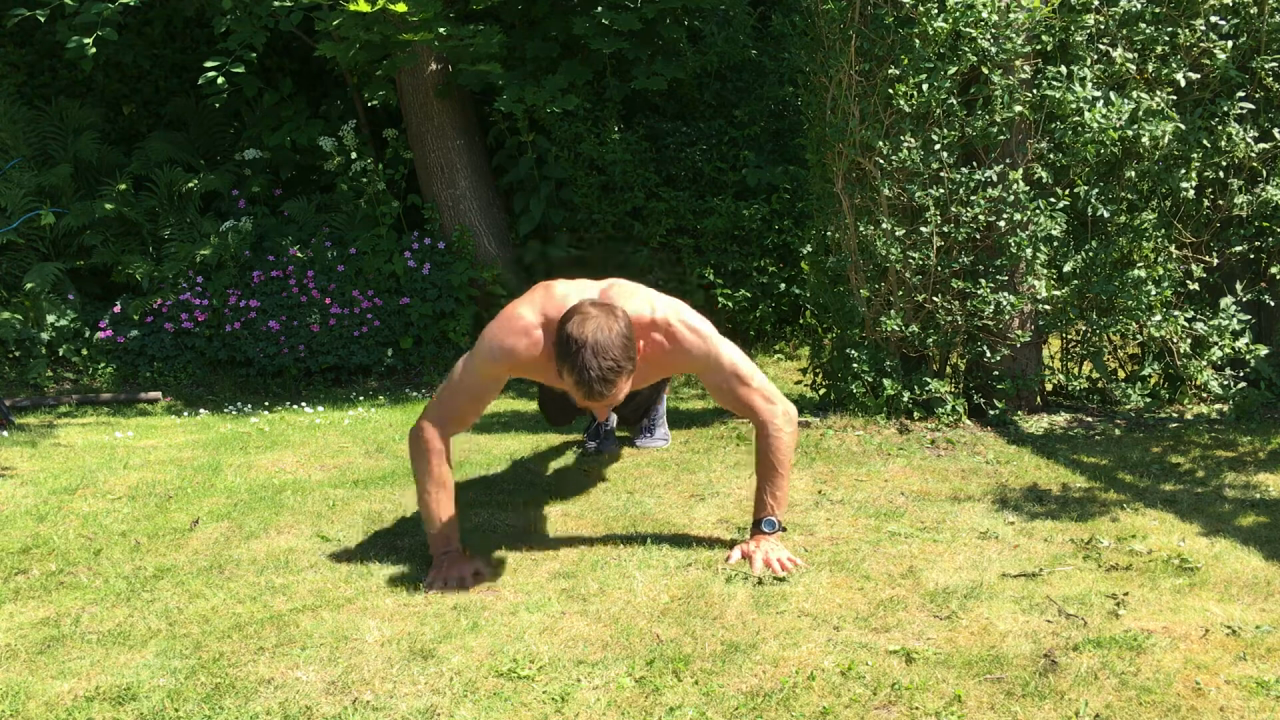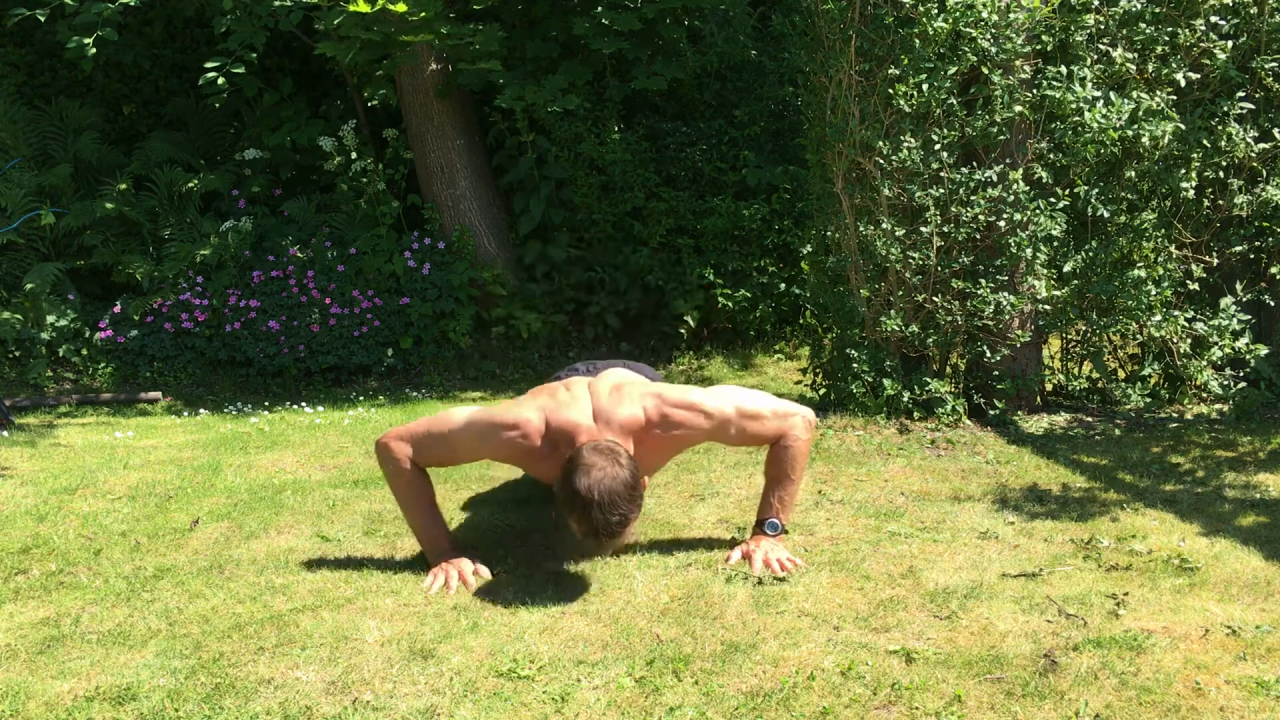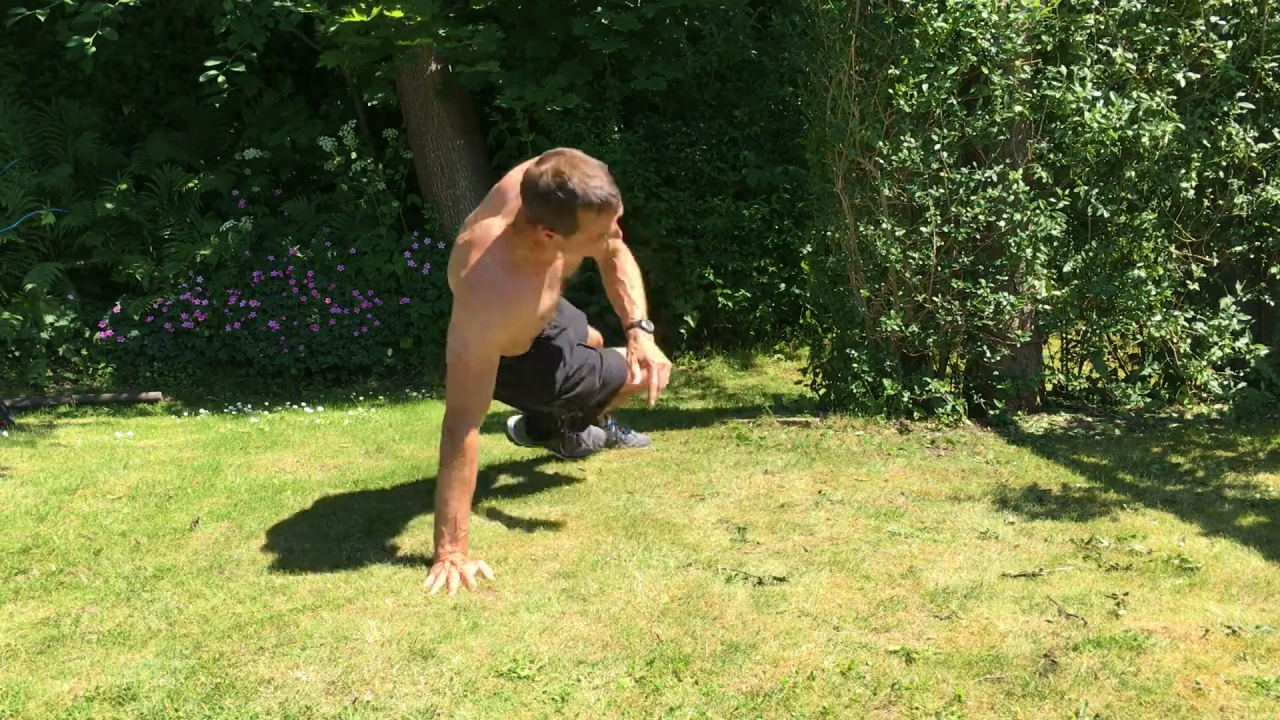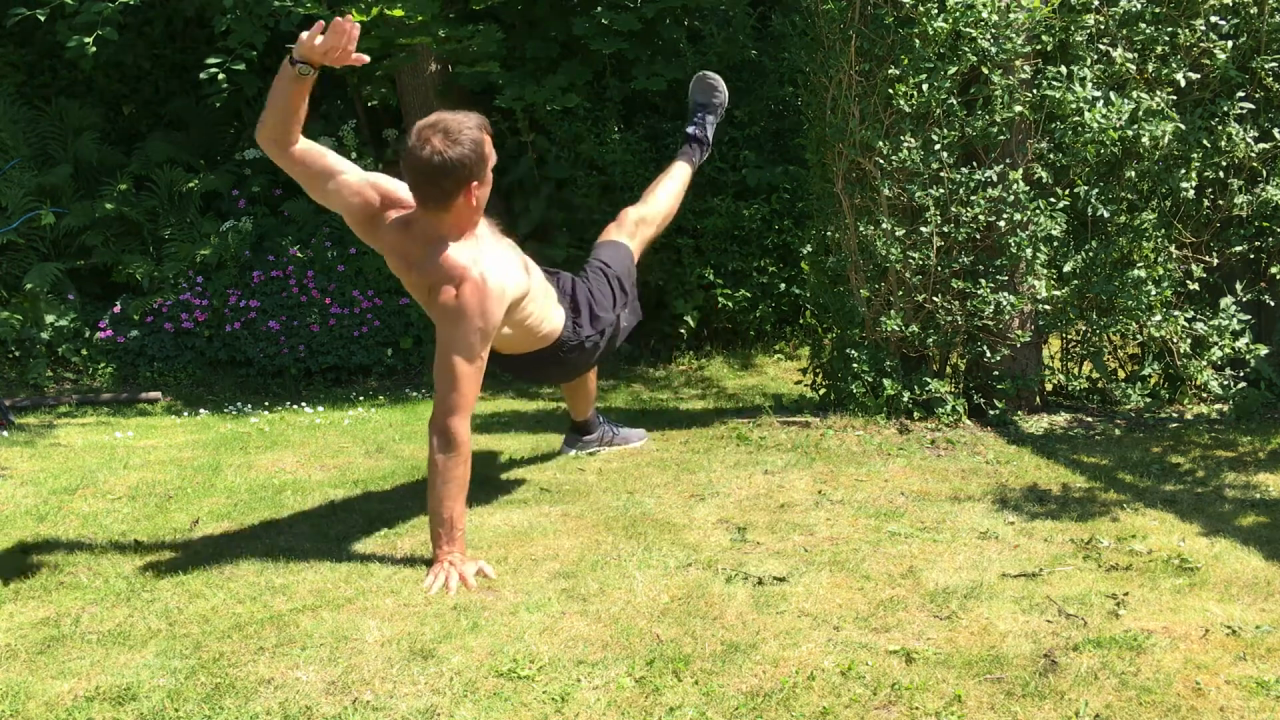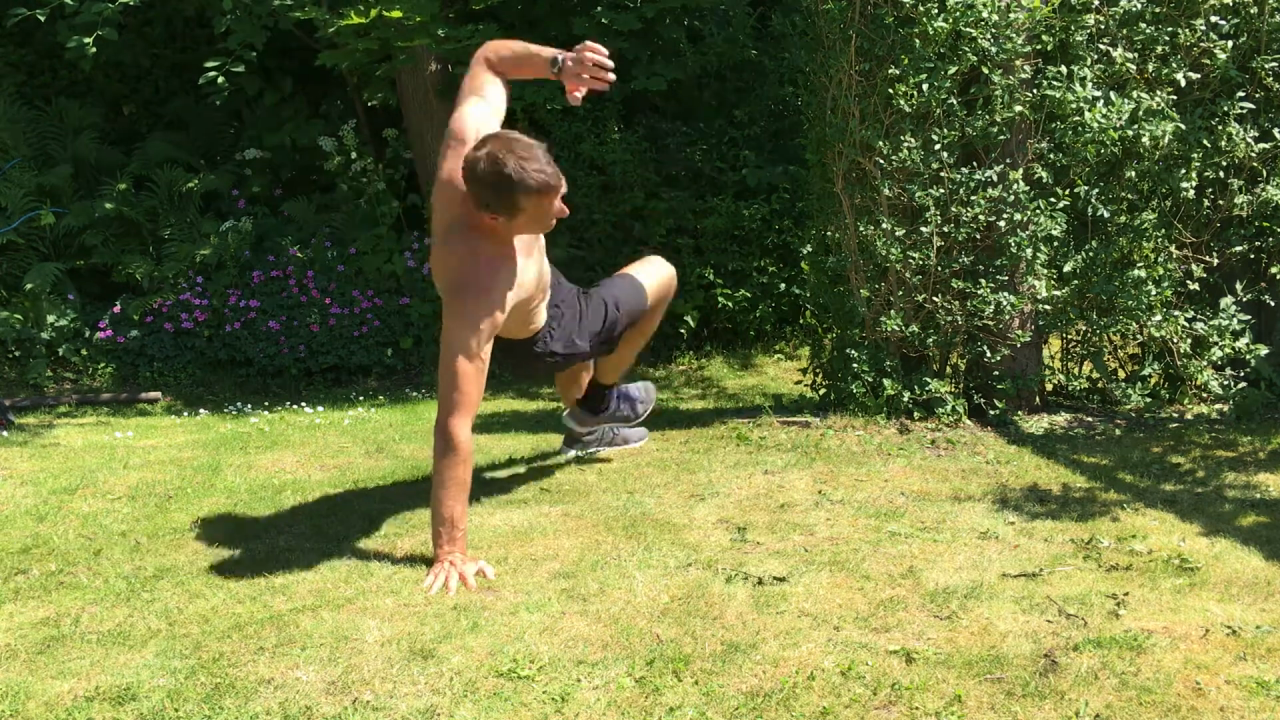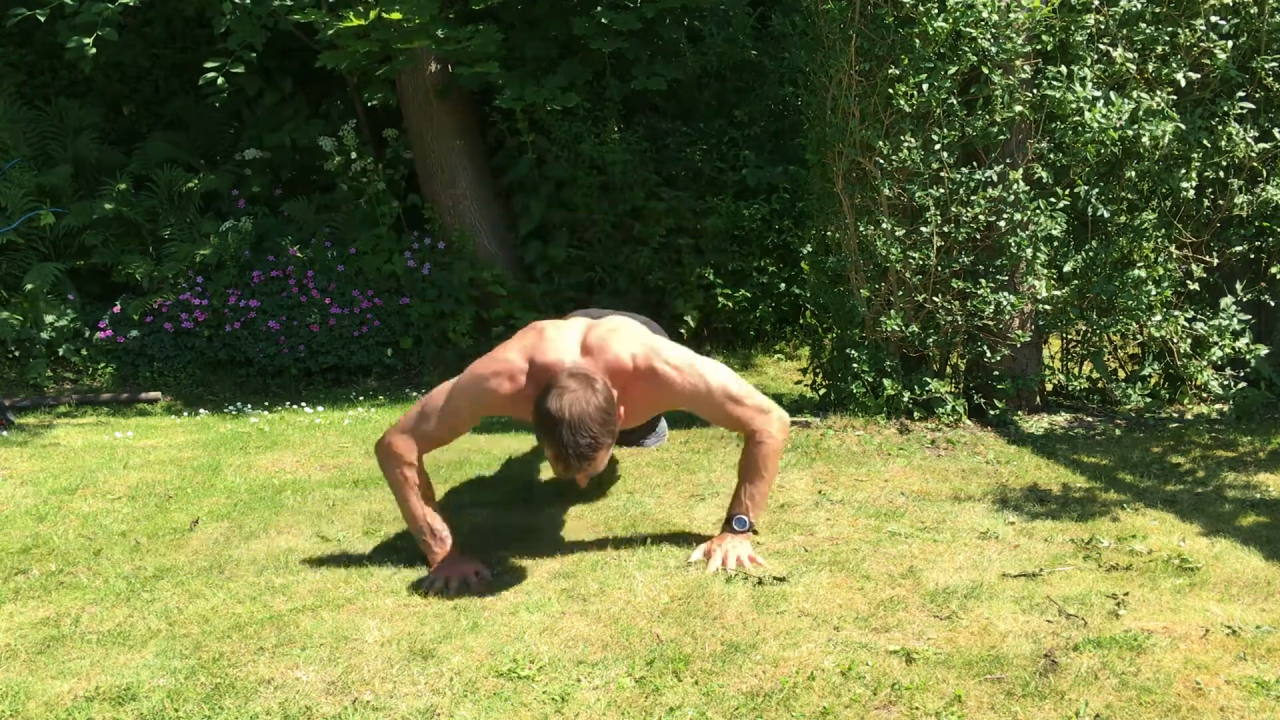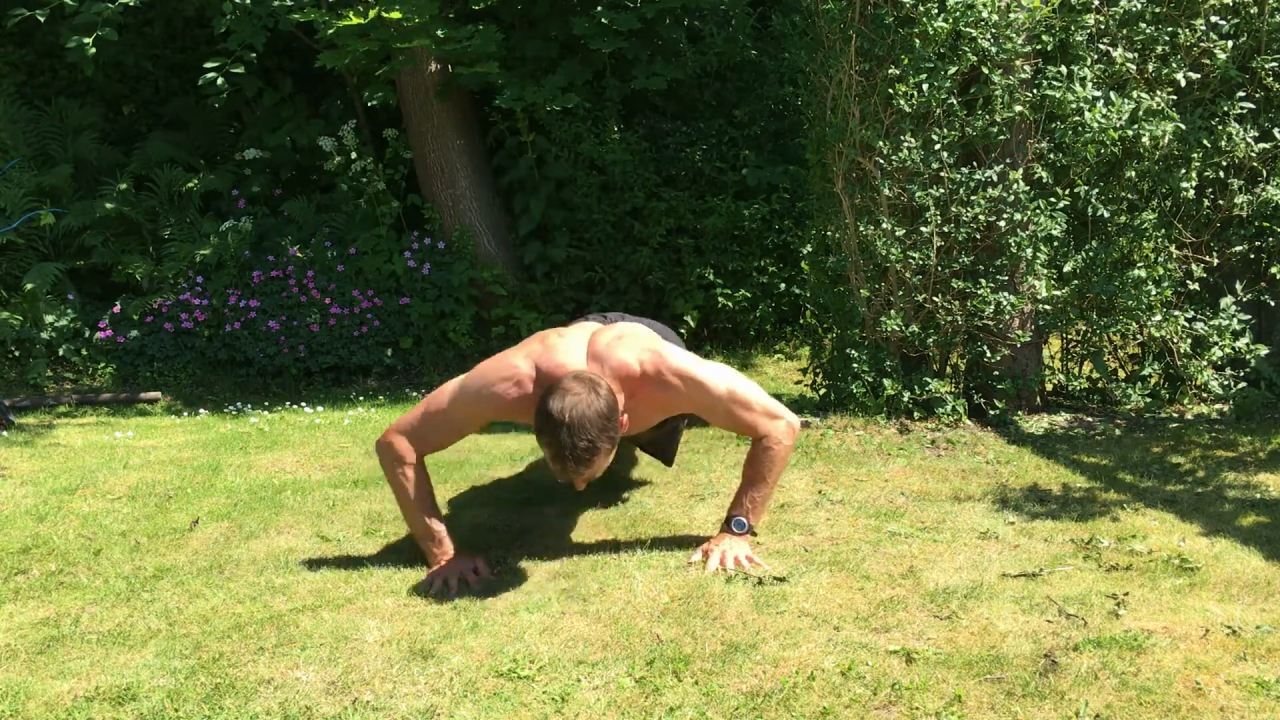
dt=0.7s
person 1, frame 1
left shoulder: (674, 333)
right shoulder: (519, 337)
left elbow: (778, 415)
right elbow: (430, 431)
left wrist: (765, 530)
right wrist: (448, 547)
left knee: (644, 407)
right knee: (568, 414)
left ankle: (650, 411)
person 1, frame 2
left shoulder: (670, 421)
right shoulder: (524, 434)
left elbow: (800, 422)
right elbow: (392, 447)
left wrist: (769, 533)
right wrist: (441, 554)
left hip: (632, 379)
right hip: (569, 384)
person 1, frame 3
left shoulder: (536, 186)
right shoulder: (490, 290)
left elbow: (617, 254)
right elbow: (463, 423)
left wrist: (639, 330)
right wrist: (451, 551)
left hip: (539, 318)
right hip: (517, 364)
left knee: (593, 343)
right knee: (643, 374)
left ankle: (586, 421)
right ankle: (544, 428)
person 1, frame 4
left shoulder: (382, 205)
right shoulder: (471, 287)
left elbow: (276, 140)
right elbow: (451, 427)
left wrist: (305, 61)
right wrist: (449, 552)
left hip: (516, 340)
right hip: (566, 335)
right knee: (632, 222)
left ankle: (586, 430)
right ankle: (694, 145)
person 1, frame 5
left shoulder: (466, 159)
right shoulder: (475, 284)
left elbow: (487, 58)
right elbow: (457, 424)
left wrist: (559, 63)
right wrist: (448, 550)
left hip: (536, 293)
right hip: (531, 333)
left knee: (578, 329)
right knee: (659, 274)
left ankle: (590, 428)
right ankle: (602, 399)
person 1, frame 6
left shoulder: (660, 370)
right shoulder: (503, 380)
left elbow: (771, 423)
right elbow: (394, 445)
left wrist: (737, 529)
right wrist: (442, 551)
left knee: (641, 430)
person 1, frame 7
left shoulder: (670, 374)
right shoulder: (506, 385)
left elbow: (783, 427)
right elbow: (393, 443)
left wrist: (736, 529)
right wrist: (442, 553)
left knee: (656, 442)
